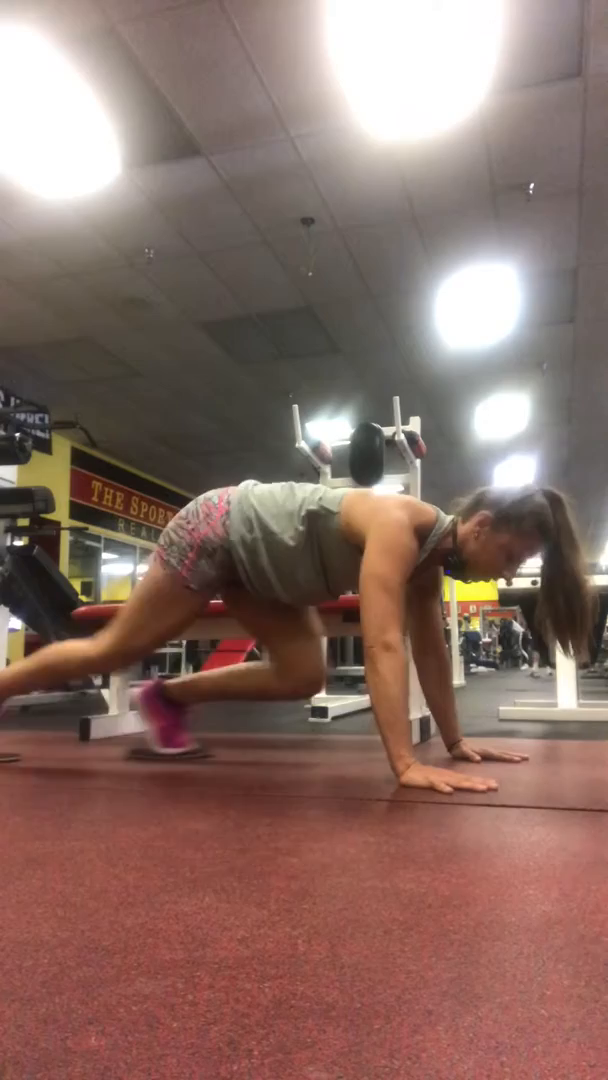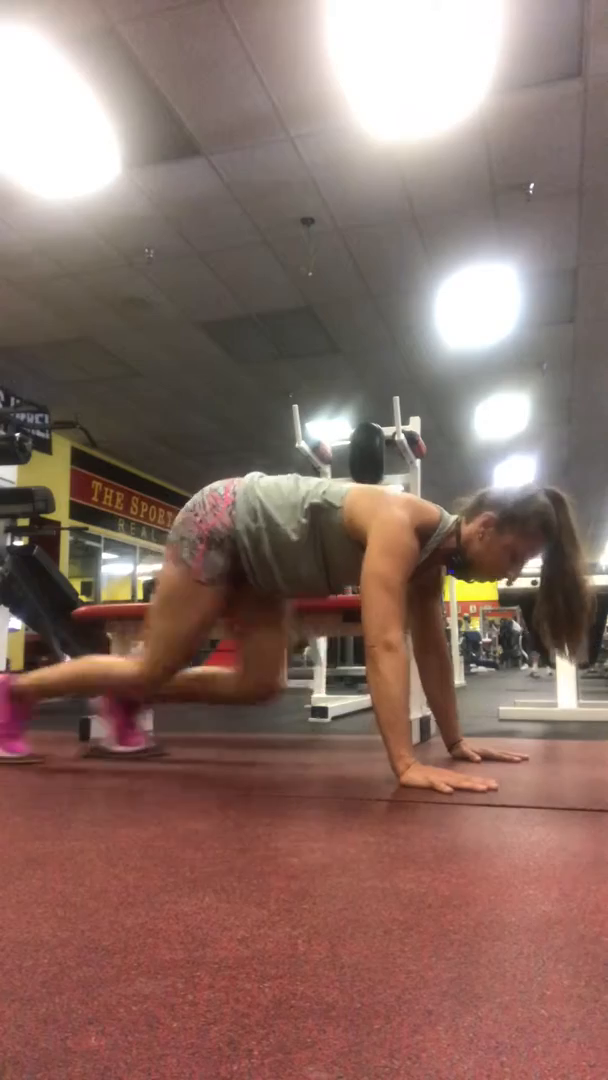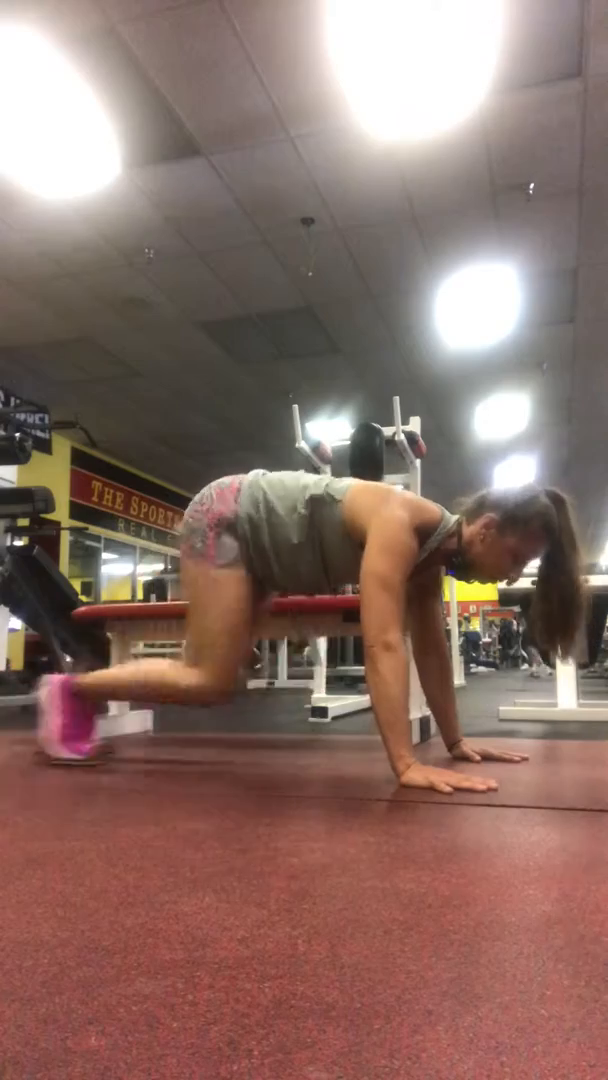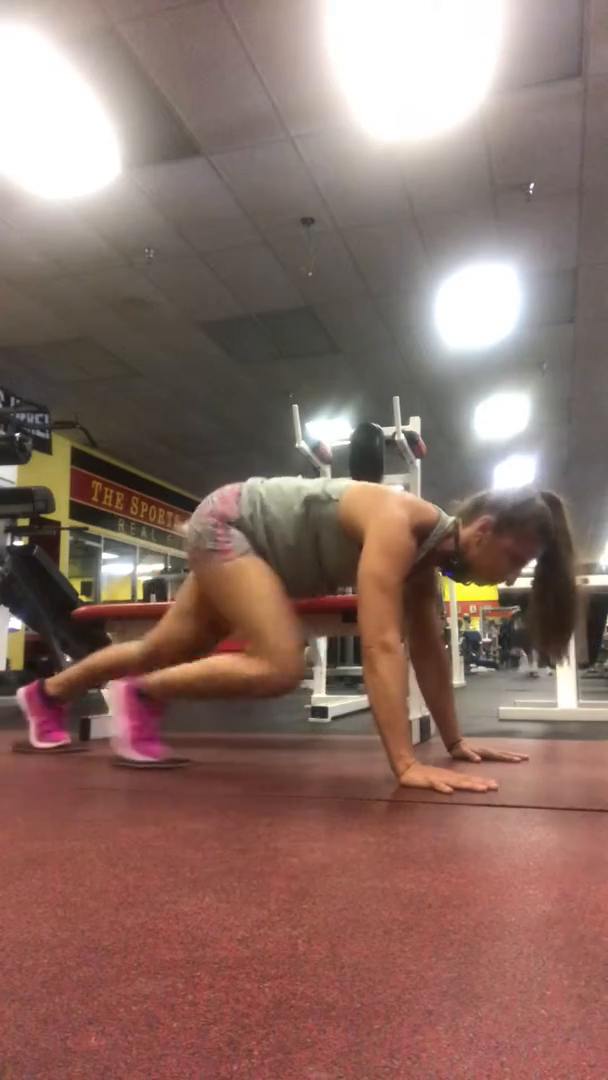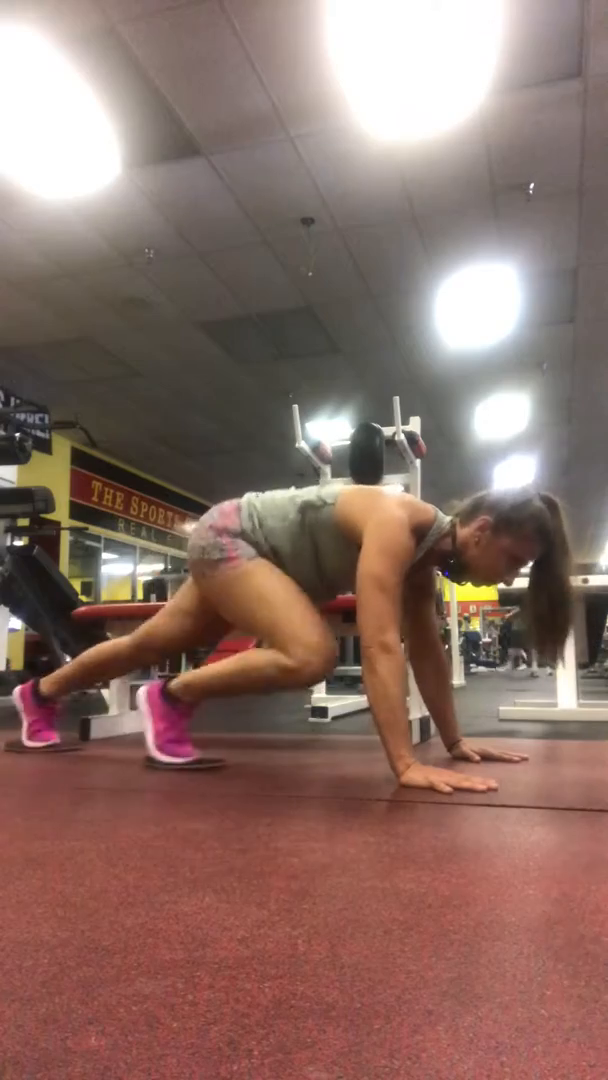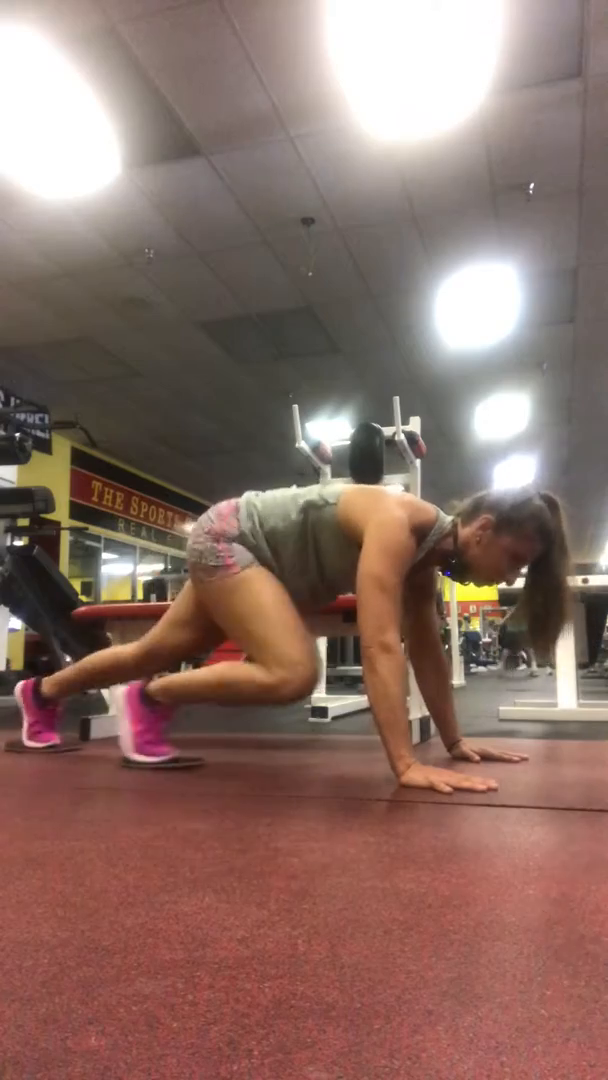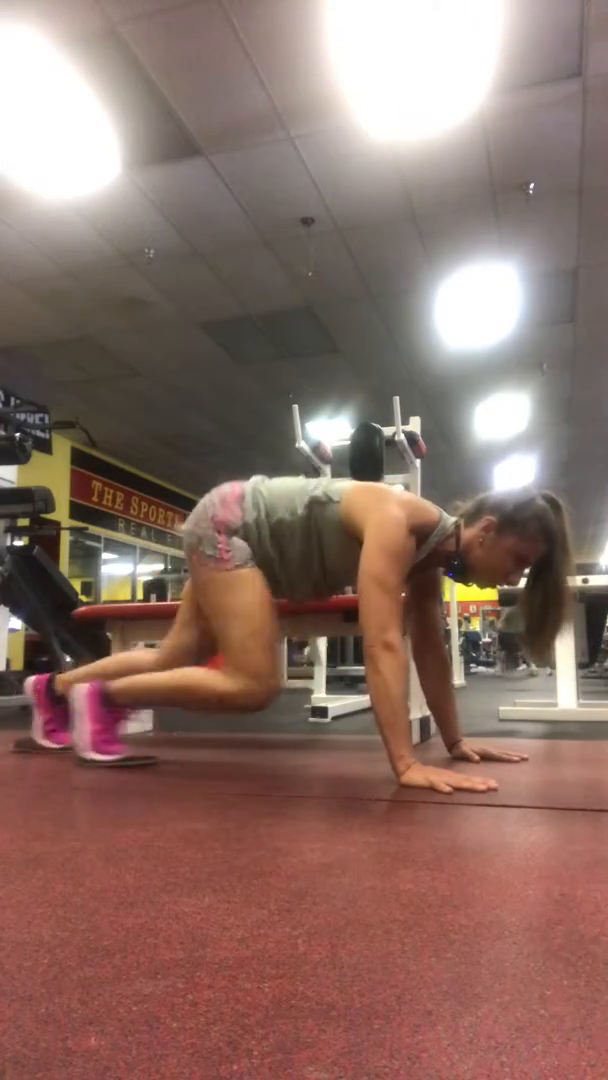
dt=0.1s
person 1, frame 1
left shoulder: (430, 550)
right shoulder: (398, 527)
left elbow: (429, 649)
right elbow: (383, 647)
left wrist: (455, 742)
right wrist: (405, 765)
left hip: (248, 556)
right hip: (212, 533)
left knee: (306, 675)
right knee: (112, 649)
left ankle: (167, 699)
person 1, frame 2
left shoulder: (432, 549)
right shoulder: (400, 525)
left elbow: (430, 648)
right elbow: (384, 647)
left wrist: (455, 742)
right wrist: (406, 764)
left hip: (251, 549)
right hip: (219, 524)
left knee: (259, 685)
right knee: (147, 673)
left ankle: (125, 703)
person 1, frame 3
left shoulder: (434, 547)
right shoulder: (401, 525)
left elbow: (432, 647)
right elbow: (384, 645)
left wrist: (456, 741)
right wrist: (407, 765)
left hip: (256, 539)
right hip: (223, 516)
left knee: (209, 672)
right knee: (210, 683)
left ankle: (78, 694)
right ankle: (72, 689)
person 1, frame 4
left shoulder: (429, 551)
right shoulder: (399, 526)
left elbow: (427, 648)
right elbow: (381, 645)
left wrist: (453, 742)
right wrist: (406, 765)
left hip: (249, 542)
right hip: (226, 523)
left knee: (156, 652)
right knee: (281, 668)
left ankle: (45, 697)
right ankle: (142, 696)
person 1, frame 5
left shoulder: (427, 550)
right shoulder: (396, 526)
left elbow: (425, 648)
right elbow: (381, 647)
left wrist: (454, 741)
right wrist: (406, 765)
left hip: (249, 554)
right hip: (228, 535)
left knee: (147, 645)
right knee: (309, 656)
left ankle: (39, 696)
right ankle: (170, 699)
person 1, frame 6
left shoulder: (428, 550)
right shoulder: (396, 526)
left elbow: (425, 648)
right elbow: (381, 647)
left wrist: (454, 741)
right wrist: (406, 765)
left hip: (248, 553)
right hip: (225, 537)
left knee: (148, 654)
right knee: (290, 675)
left ankle: (40, 695)
right ankle: (148, 701)
person 1, frame 7
left shoulder: (436, 548)
right shoulder: (397, 525)
left elbow: (429, 647)
right elbow: (383, 647)
left wrist: (454, 740)
right wrist: (406, 765)
left hip: (250, 539)
right hip: (224, 524)
left knee: (172, 660)
right knee: (255, 687)
left ankle: (57, 686)
right ankle: (101, 696)
